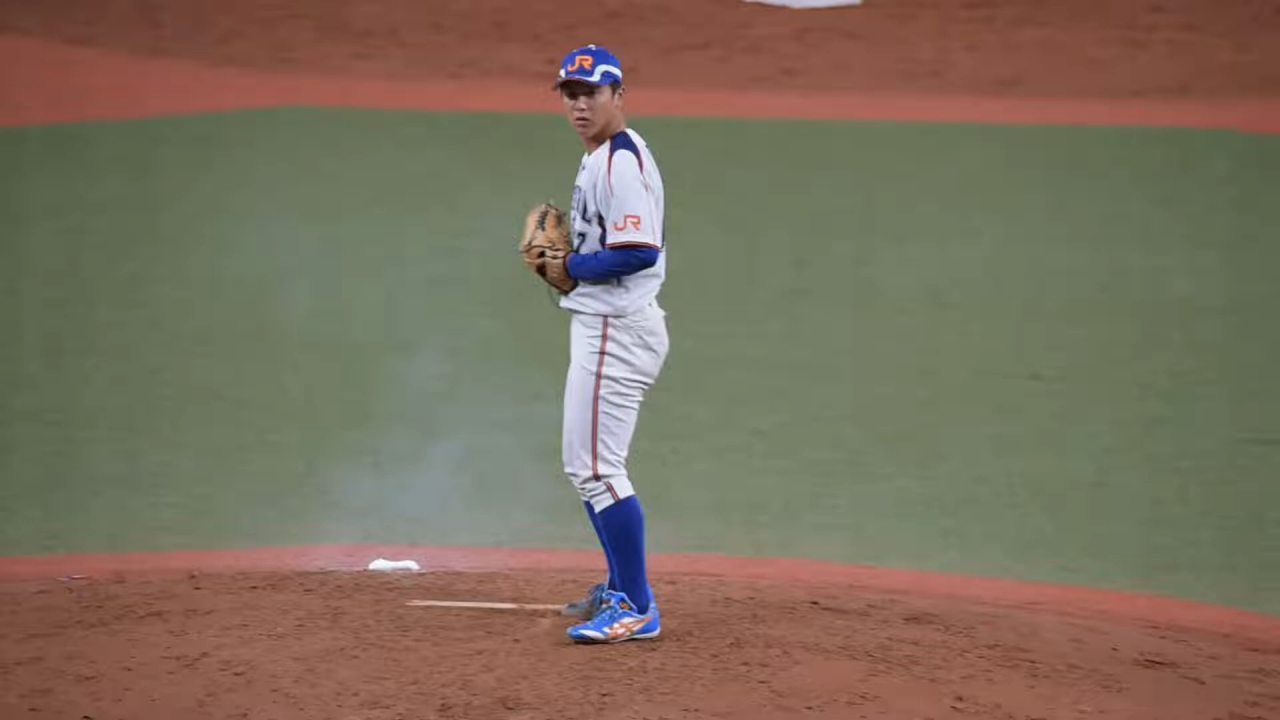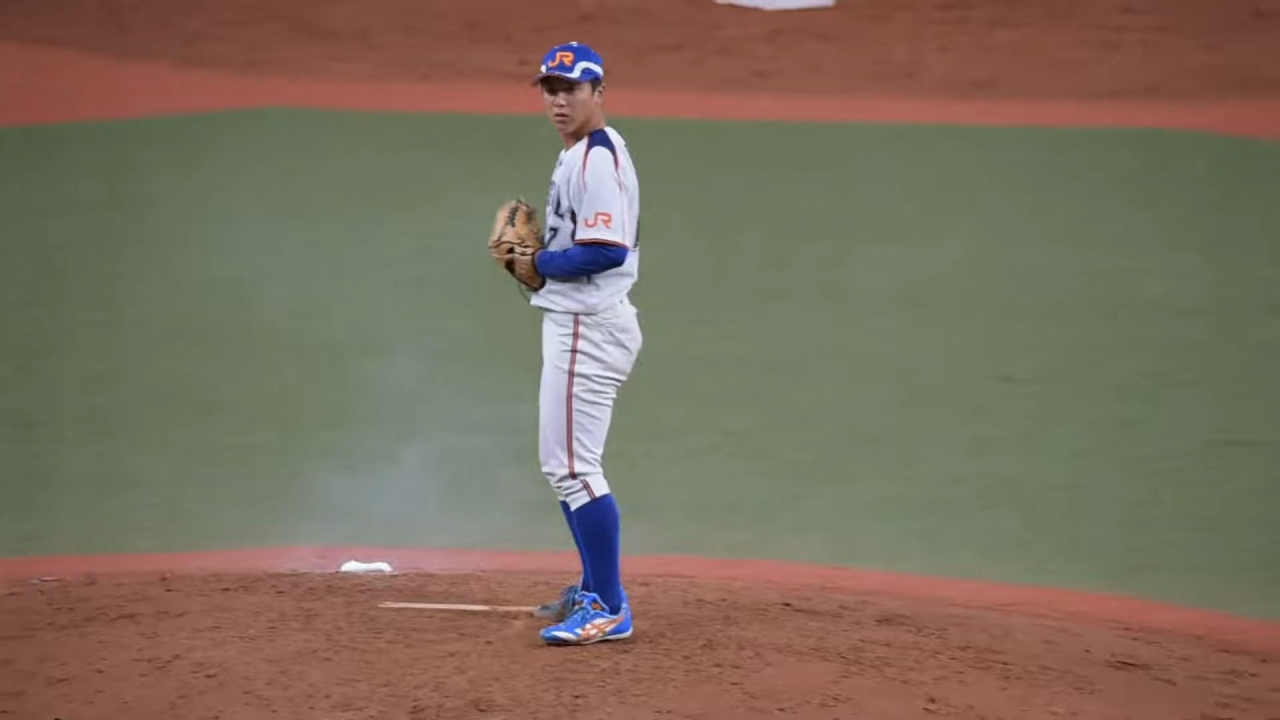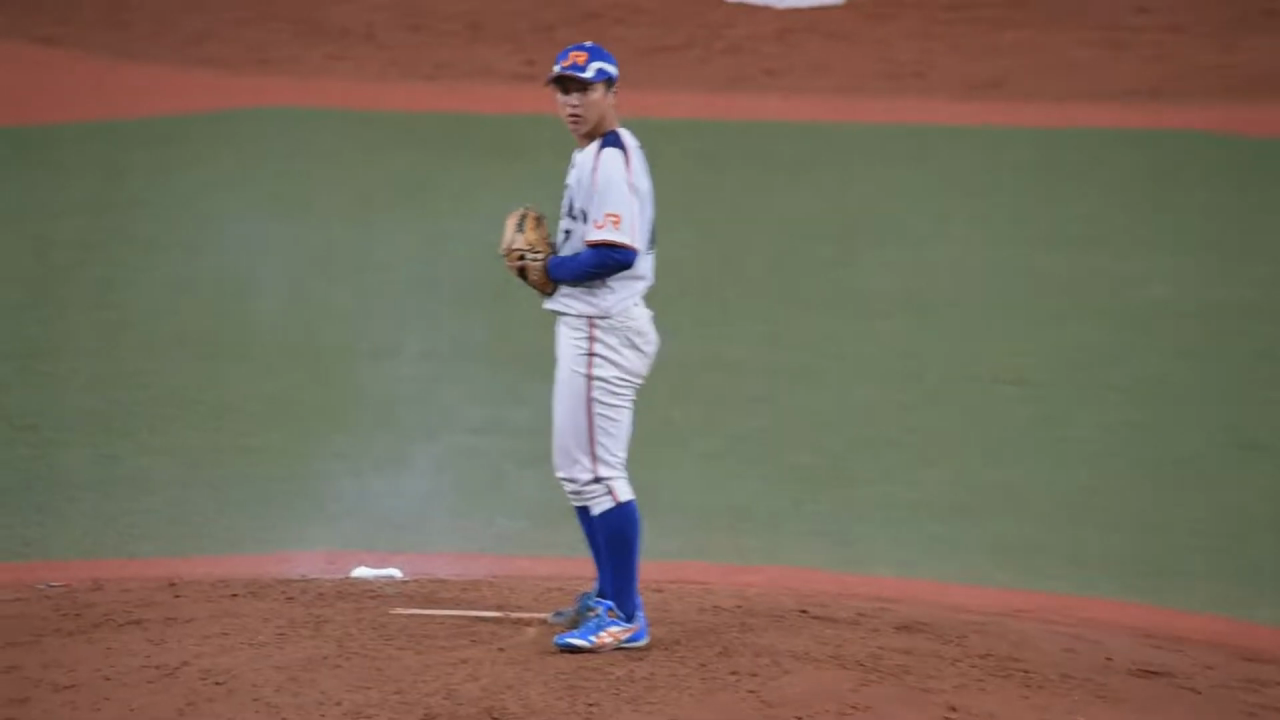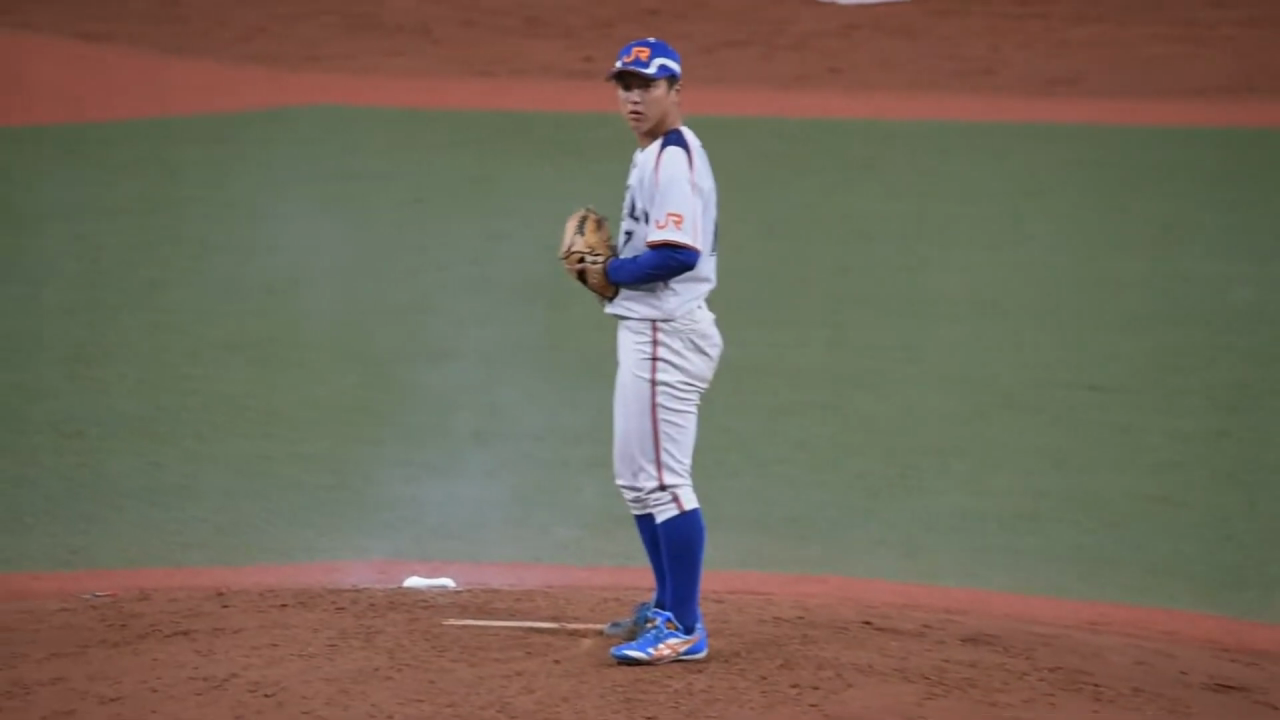
dt=0.2s
person 1, frame 1
left shoulder: (623, 159)
right shoulder: (597, 158)
left elbow: (639, 252)
left wrist: (570, 267)
right wrist: (566, 263)
left hip: (616, 331)
right hip: (603, 328)
left knee: (595, 467)
right knee: (588, 464)
left ankle: (638, 607)
right ankle: (621, 588)
person 1, frame 2
left shoulder: (599, 156)
right shoulder: (576, 155)
left elbow: (606, 251)
left wrist: (540, 263)
right wrist: (541, 261)
left hip: (588, 329)
right hip: (575, 324)
left knee: (574, 466)
right knee: (562, 463)
left ankle: (610, 608)
right ankle: (595, 590)
person 1, frame 3
left shoulder: (611, 157)
right shoulder: (590, 156)
left elbow: (616, 254)
left wrist: (551, 269)
right wrist: (555, 267)
left hip: (603, 332)
right hip: (585, 329)
left knee: (599, 472)
right knee: (576, 471)
left ankle: (625, 616)
right ankle: (609, 596)
person 1, frame 4
left shoulder: (673, 155)
right shoulder: (652, 155)
left elbow: (677, 254)
left wrist: (610, 271)
right wrist: (614, 267)
left hip: (664, 336)
right hip: (649, 332)
left knee: (662, 481)
right knee: (636, 479)
left ankle: (684, 627)
right ankle: (667, 607)
